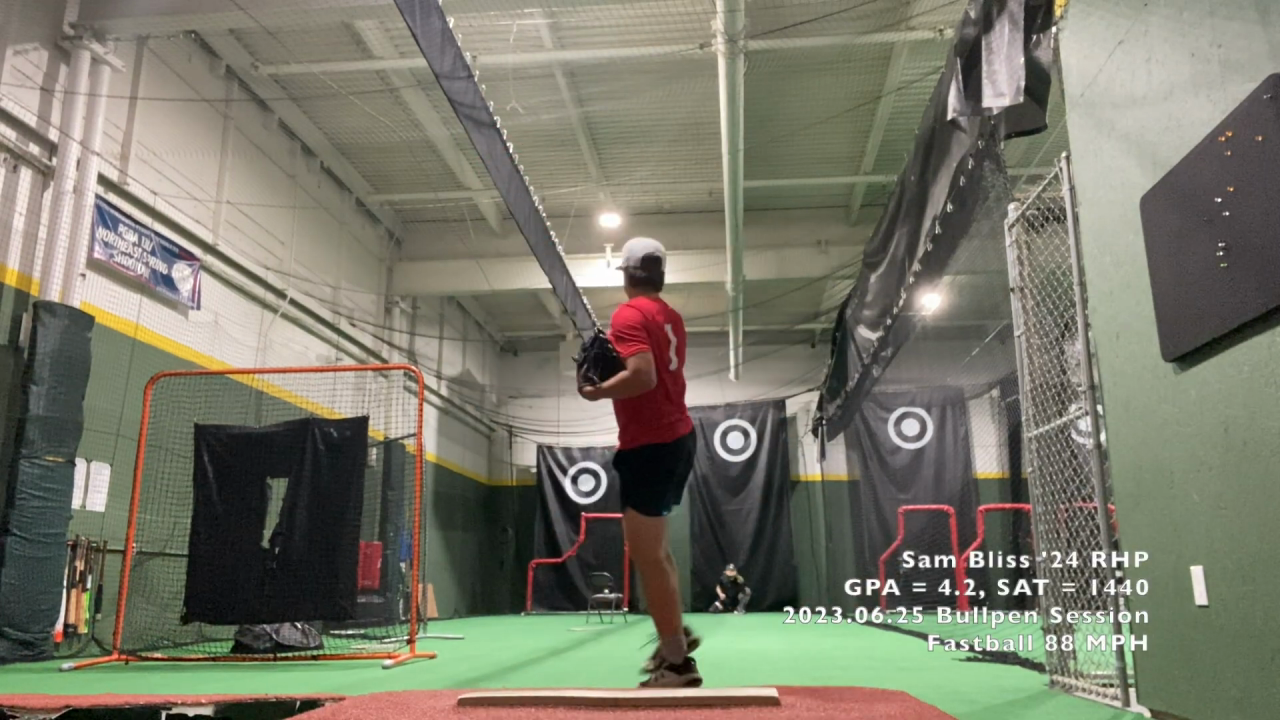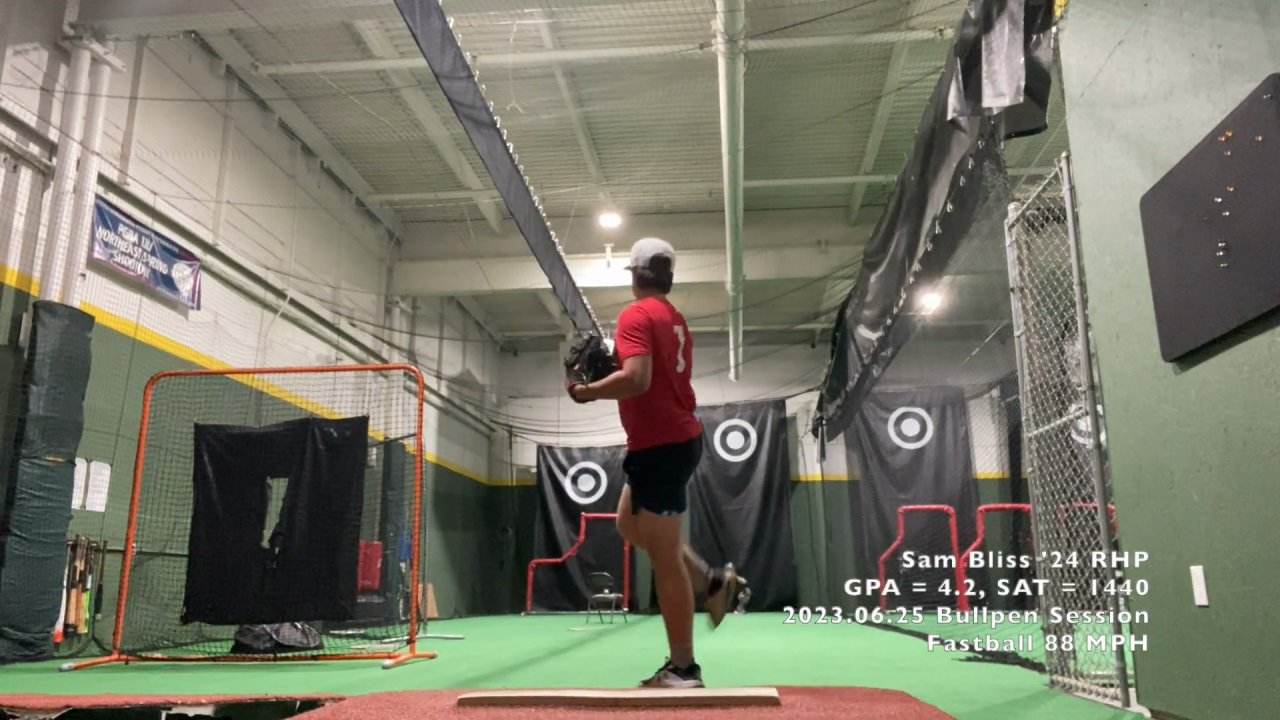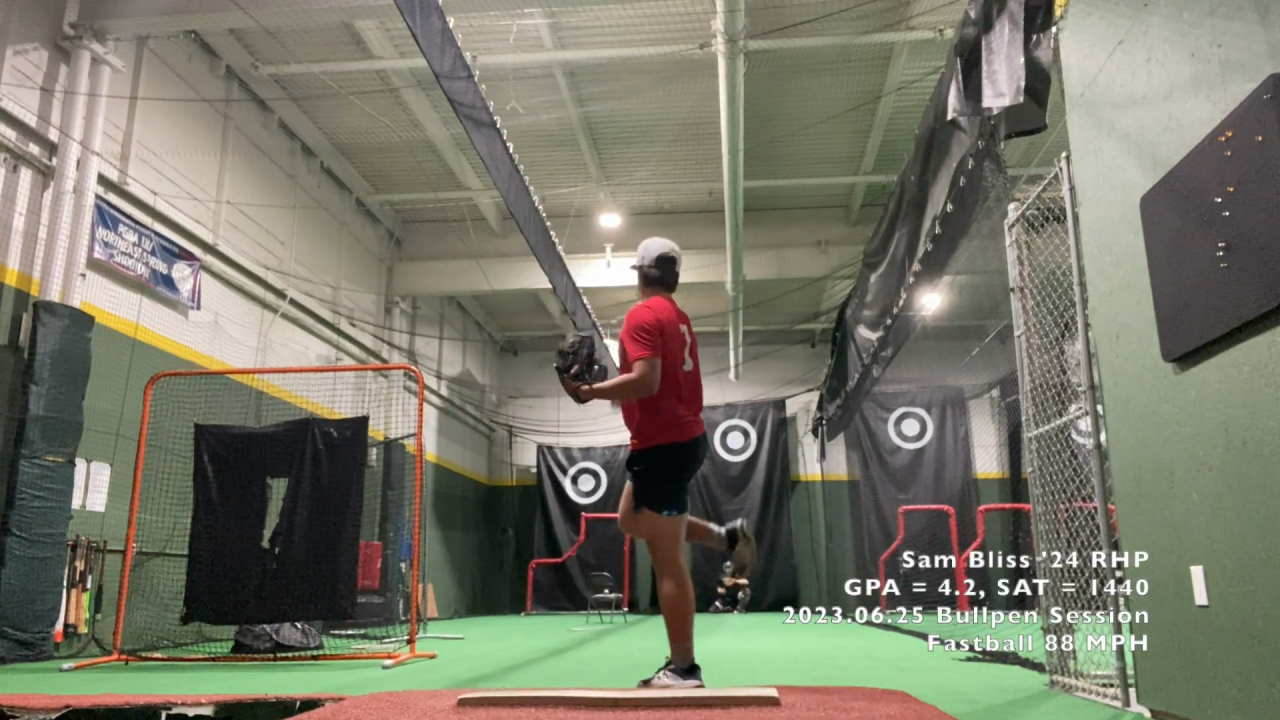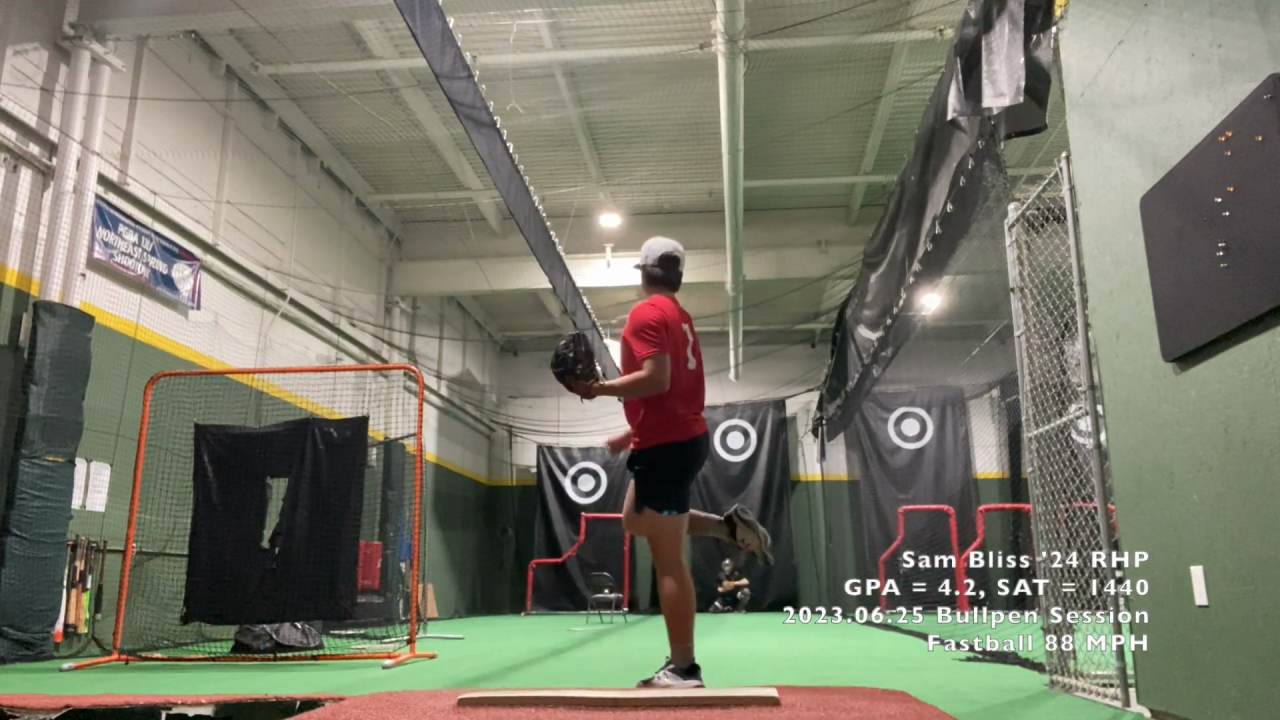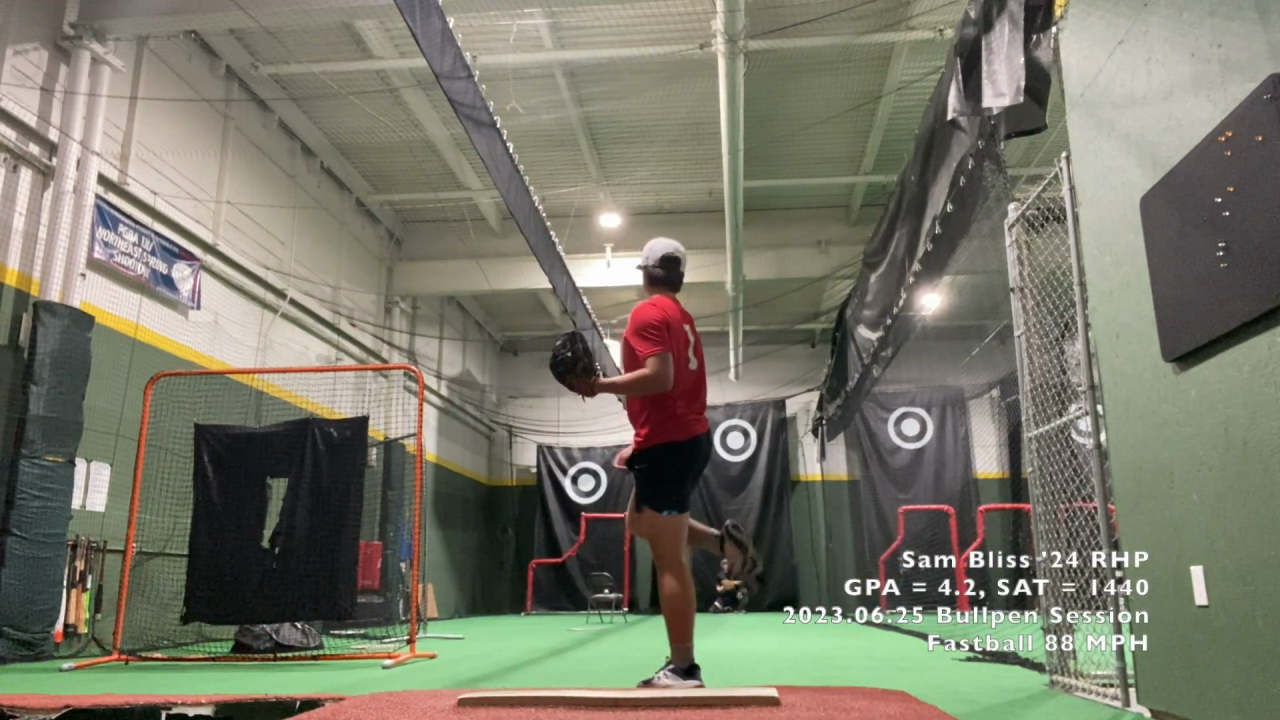
dt=0.1s
person 1, frame 1
left shoulder: (627, 316)
right shoulder: (671, 317)
left elbow: (641, 376)
left wrist: (596, 391)
left hip: (648, 447)
right hip: (680, 440)
left knee: (647, 556)
right knee: (652, 545)
left ankle: (677, 663)
right ankle: (676, 640)
person 1, frame 2
left shoulder: (635, 315)
right shoulder: (676, 319)
left elbow: (637, 379)
left wrist: (587, 391)
left hip: (658, 446)
right hip: (682, 438)
left knee: (665, 560)
right knee: (632, 523)
left ankle: (683, 668)
right ankle: (711, 580)
person 1, frame 3
left shoulder: (642, 314)
right shoulder: (681, 319)
left elbow: (645, 381)
left wrist: (591, 391)
left hip: (662, 445)
right hip: (686, 438)
left knee: (667, 560)
right knee: (632, 518)
left ankle: (683, 668)
right ankle: (726, 536)
person 1, frame 4
left shoulder: (645, 313)
right shoulder: (681, 317)
left elbow: (655, 379)
left wrist: (598, 388)
right wrist: (633, 434)
left hip: (666, 445)
right hip: (688, 438)
left knee: (668, 560)
right knee: (636, 516)
left ankle: (683, 668)
right ankle: (727, 525)
person 1, frame 5
left shoulder: (647, 313)
right shoulder: (683, 318)
left elbow: (659, 378)
left wrist: (599, 385)
right wrist: (639, 445)
left hip: (667, 445)
right hip: (690, 438)
left knee: (669, 560)
right knee: (642, 522)
left ankle: (683, 668)
right ankle: (723, 541)
